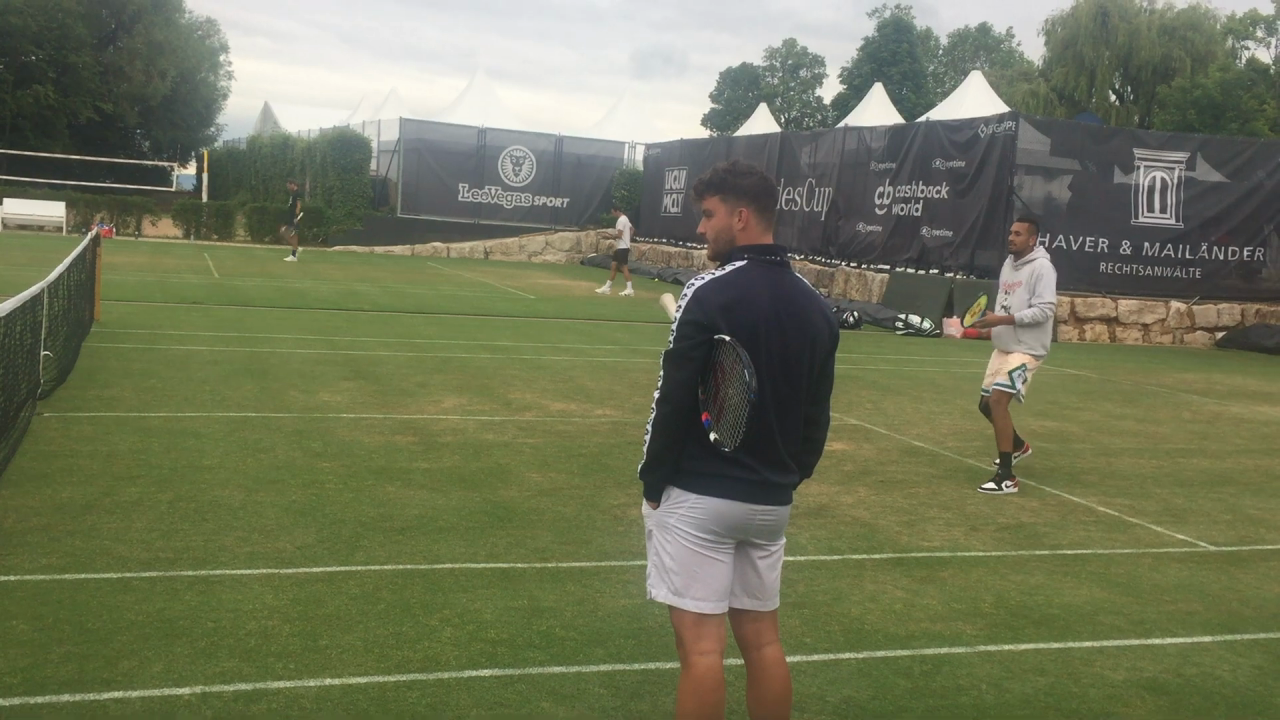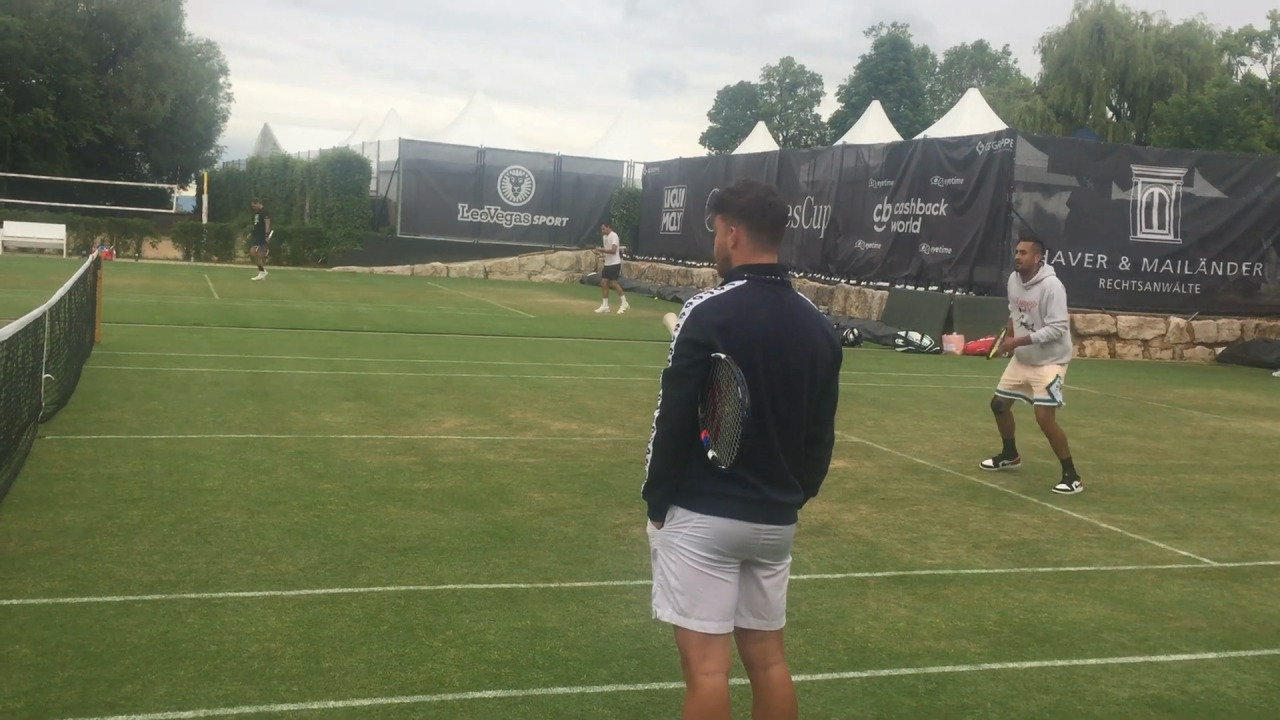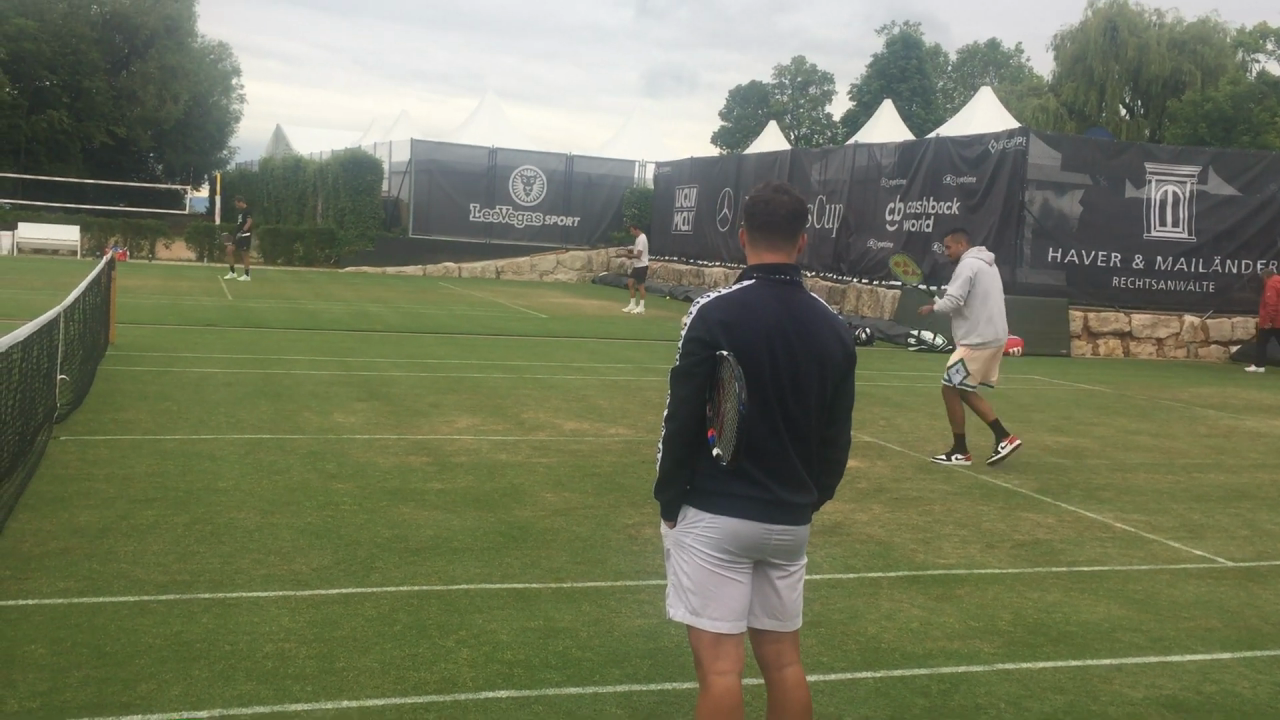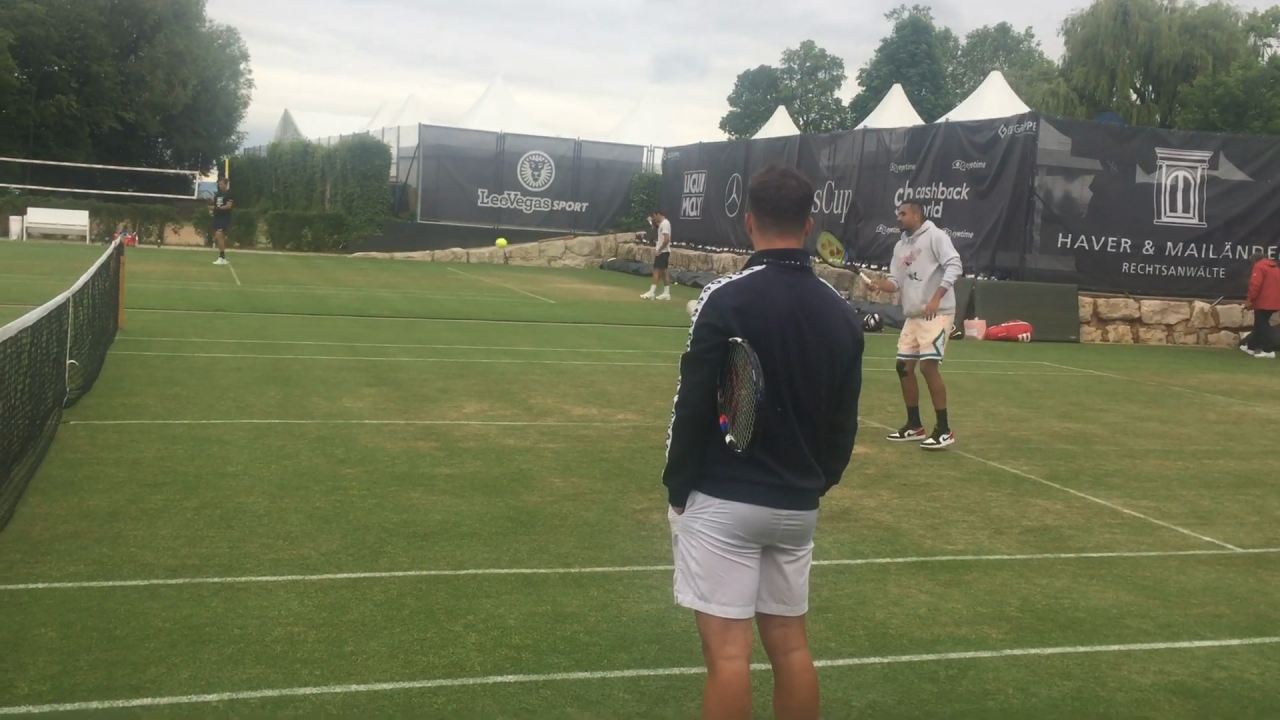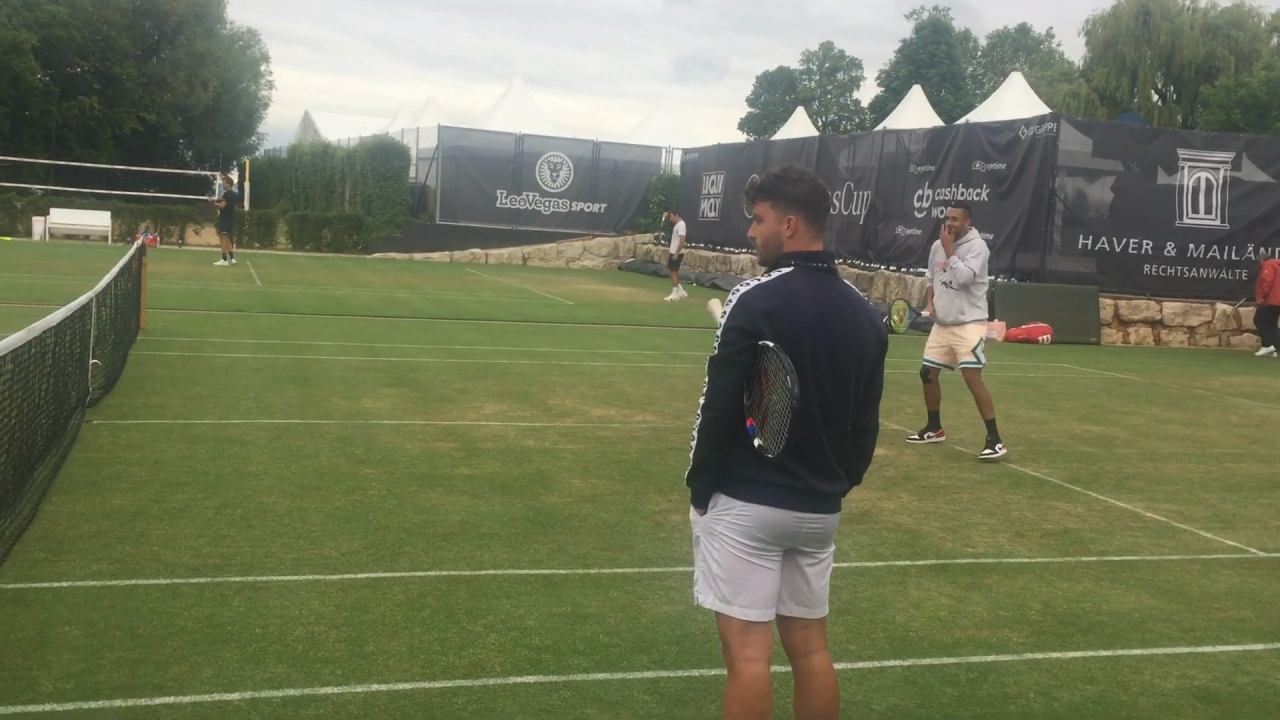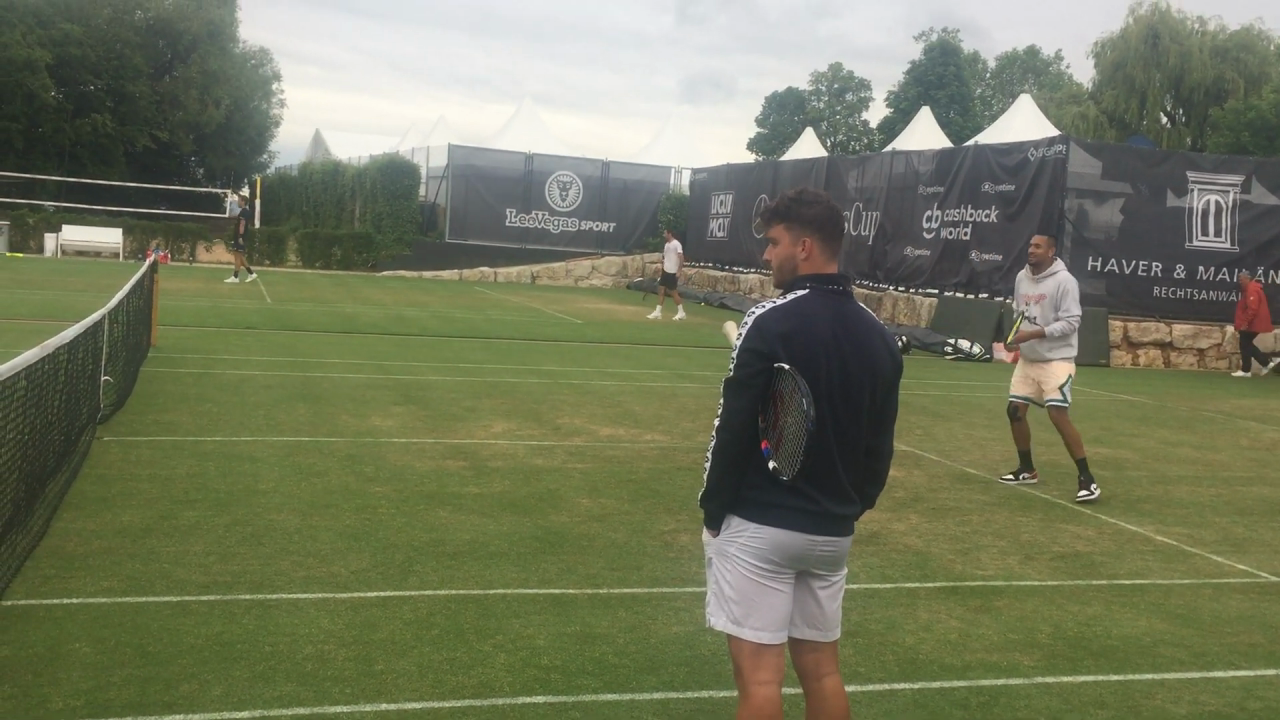
dt=0.7s
person 1, frame 1
left shoulder: (710, 294)
right shoulder: (815, 306)
left elbow: (674, 400)
right elbow: (816, 415)
left wrist: (653, 482)
left hip: (698, 495)
right hip: (771, 501)
left knee: (700, 645)
right knee: (762, 639)
person 1, frame 2
left shoulder: (708, 313)
right shoulder: (818, 326)
left elbow: (674, 419)
right elbow: (821, 435)
left wrist: (656, 501)
left hip: (702, 516)
right hip: (775, 521)
left knee: (706, 664)
right knee: (768, 658)
person 1, frame 3
left shoulder: (716, 312)
right shoulder: (833, 328)
left elbow: (682, 419)
right elbow: (837, 437)
left wrist: (668, 500)
left hip: (715, 516)
right hip: (790, 522)
left knee: (719, 666)
right knee: (784, 659)
person 1, frame 4
left shoulder: (727, 298)
right shoulder: (840, 311)
left elbow: (693, 405)
right elbow: (844, 422)
left wrist: (677, 487)
left hip: (723, 502)
right hip: (797, 506)
left knee: (727, 650)
right knee: (791, 643)
person 1, frame 5
left shoulder: (756, 300)
right shoulder: (864, 313)
left elbow: (719, 407)
right elbow: (866, 423)
left wrist: (700, 488)
left hip: (746, 504)
right hip: (819, 509)
left knee: (747, 651)
right knee: (810, 645)
person 1, frame 6
left shoulder: (771, 322)
right shoulder: (879, 336)
left elbow: (733, 429)
right elbow: (880, 446)
left wrist: (713, 510)
left hip: (758, 526)
right hip: (832, 531)
left knee: (759, 675)
right knee: (821, 667)
person 2, frame 1
left shoulder: (1042, 268)
right shoulder: (1008, 264)
left elbow: (1043, 311)
left wrist: (1001, 320)
right wrist: (989, 318)
left hip: (1026, 351)
right hip: (1002, 349)
left knee: (1000, 403)
right knee: (986, 404)
left ankle: (1006, 477)
right ankle: (1018, 445)
person 2, frame 2
left shoulder: (1051, 286)
right shoulder: (1013, 279)
left elbow: (1058, 328)
left wrist: (1020, 341)
right wrist: (1008, 336)
left hip: (1049, 361)
right hip: (1022, 359)
left knee: (1044, 418)
right knee: (999, 405)
left ankle: (1071, 475)
right ankle: (1009, 455)
person 2, frame 3
left shoulder: (967, 265)
right shoulder: (986, 264)
left elbow: (952, 301)
left wrist: (931, 308)
right wrist: (952, 314)
left hip: (977, 342)
right hip: (993, 339)
left knee: (950, 391)
right knee: (966, 392)
left ankle: (960, 451)
right ankle: (1004, 438)
person 2, frame 4
left shoulder: (935, 236)
right shoulder: (900, 246)
left elbow: (954, 266)
right elbow: (895, 282)
left wrist: (936, 298)
right wrist: (880, 285)
left hip: (936, 314)
right hip: (913, 316)
left knee: (928, 368)
right knee: (904, 368)
left ankle: (943, 430)
right ankle: (915, 426)
person 2, frame 5
left shoulder: (978, 247)
right shoulder: (937, 246)
left elbow: (966, 277)
left wrist: (949, 251)
right wrist: (930, 303)
left hip: (970, 322)
right hip: (942, 324)
left knee: (972, 377)
right knee: (928, 373)
left ankle: (995, 439)
right ankle: (934, 428)
person 2, frame 6
left shoulder: (1064, 281)
right shoulder: (1022, 277)
left elbow: (1071, 323)
left wrist: (1034, 334)
right wrist: (1017, 337)
left hip: (1057, 360)
right hip: (1027, 359)
left knee: (1058, 416)
right knee: (1014, 411)
left ankle: (1086, 478)
right ankle: (1027, 469)
